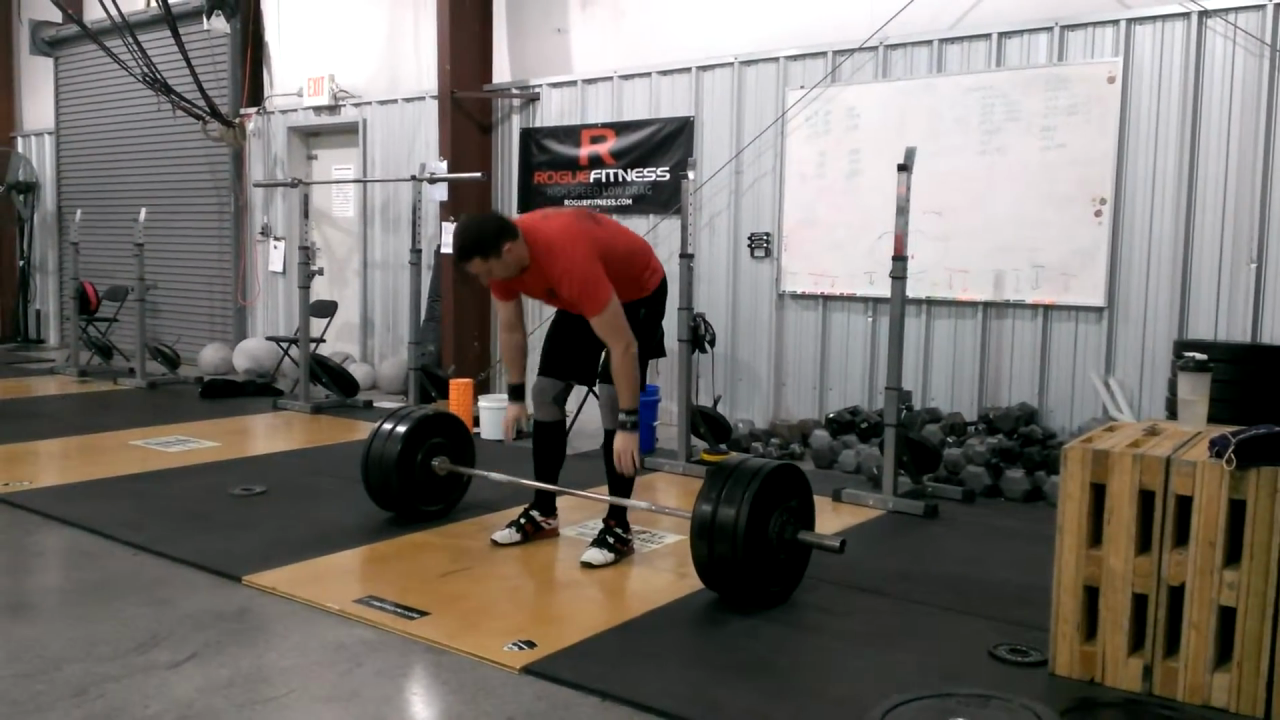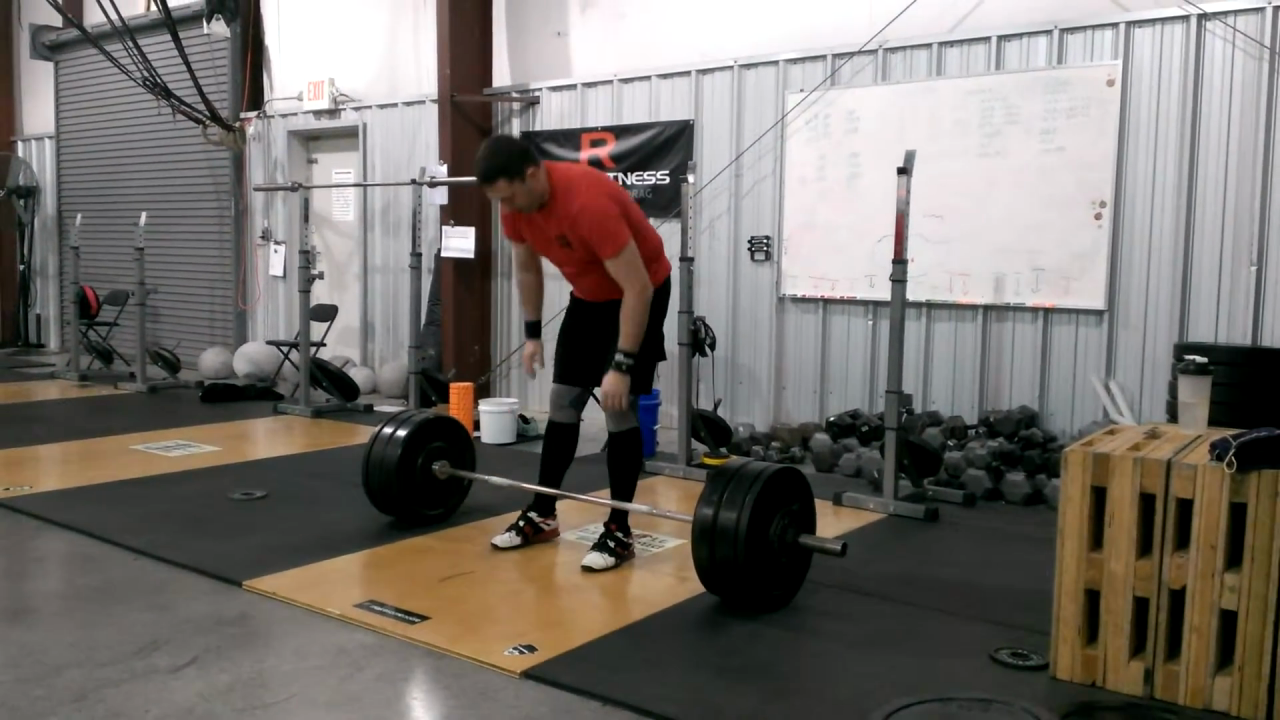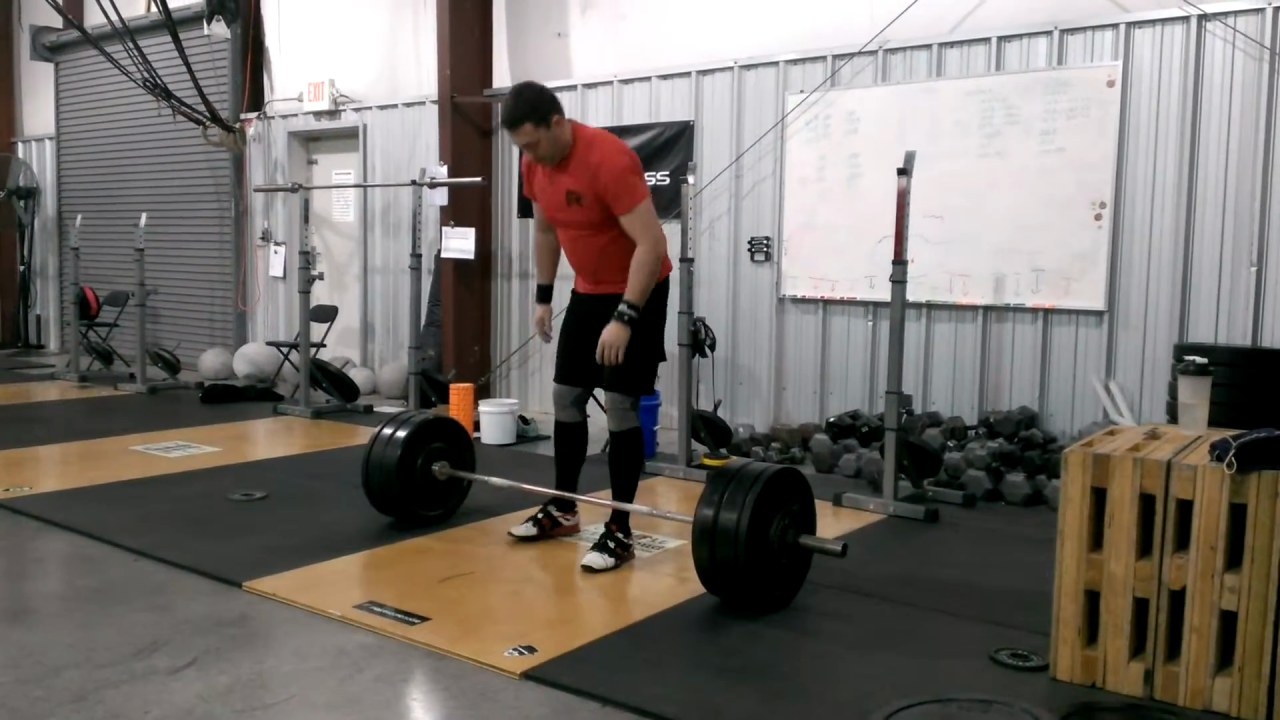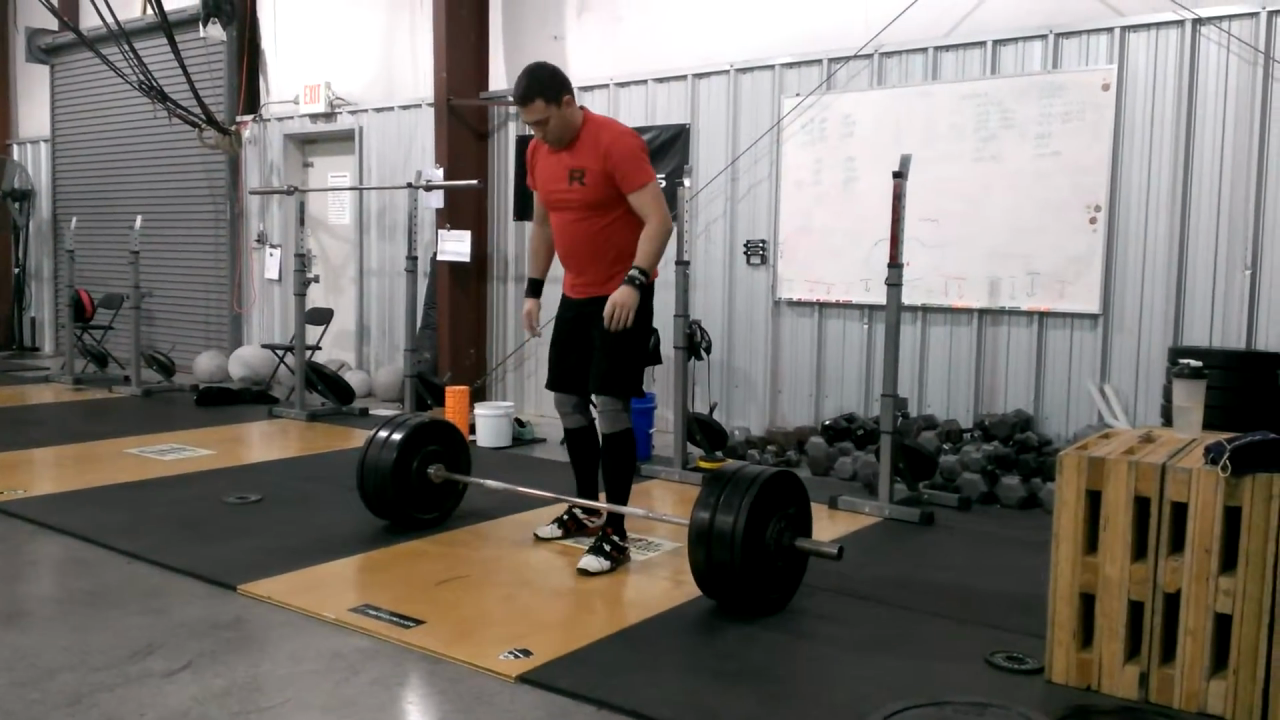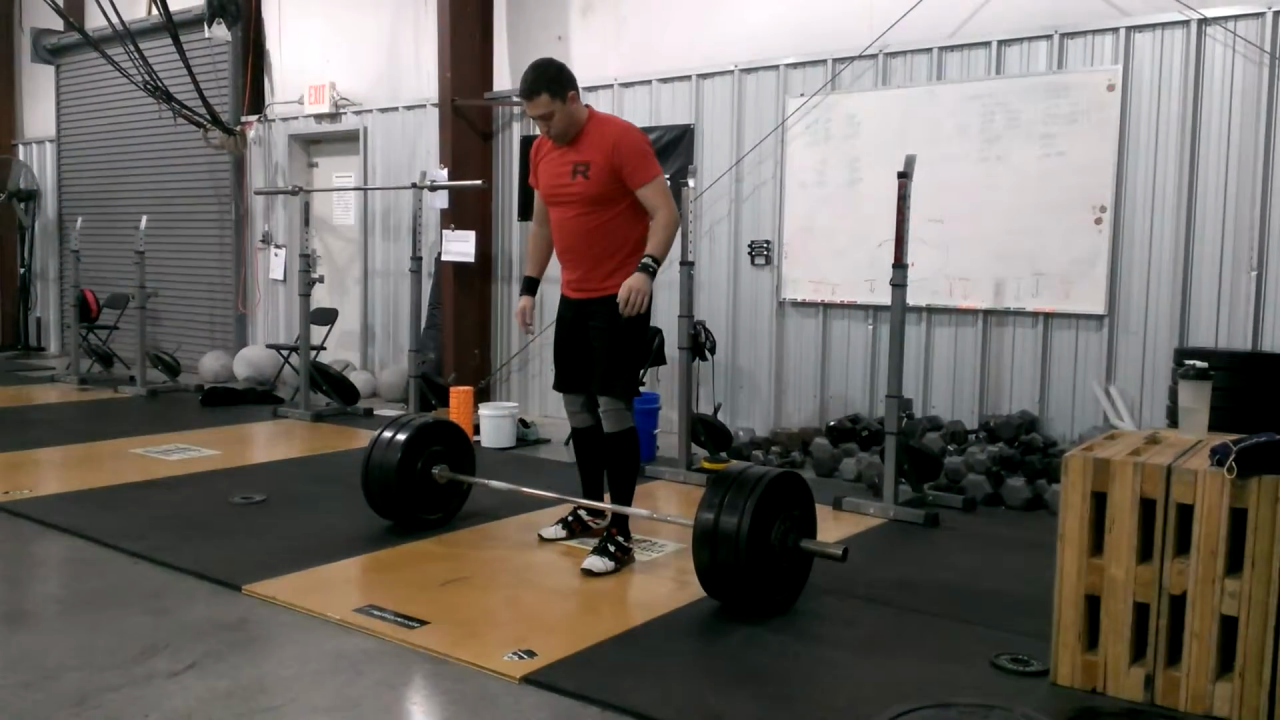
dt=0.2s
person 1, frame 1
left shoulder: (569, 257)
right shoulder: (503, 256)
left elbow: (623, 346)
right elbow: (510, 330)
left wrist: (628, 426)
right wrist: (516, 397)
left hip: (638, 294)
right hip: (577, 301)
left knee: (610, 398)
right knee: (546, 394)
left ankle: (618, 527)
right ankle: (543, 512)
person 1, frame 2
left shoulder: (588, 201)
right shoulder: (516, 203)
left elbow: (638, 289)
right elbow: (526, 268)
left wrist: (622, 366)
right wrist: (532, 335)
left hip: (642, 287)
right hip: (588, 296)
left knee: (617, 407)
right knee: (563, 401)
left ankle: (619, 531)
right ankle: (541, 515)
person 1, frame 3
left shoulder: (607, 160)
right shoulder: (534, 163)
left elbow: (651, 244)
left wrist: (625, 318)
right wrist: (543, 297)
left hip: (639, 289)
right hip: (588, 291)
left knee: (619, 403)
right knee: (565, 397)
left ankle: (620, 530)
right ankle: (561, 510)
person 1, frame 4
left shoulder: (616, 143)
right shoulder: (539, 151)
left elbow: (659, 220)
left wrist: (632, 282)
right wrist: (533, 291)
left hip: (622, 295)
right hip: (575, 296)
left knee: (610, 407)
right knee: (567, 402)
left ankle: (616, 533)
right ankle: (588, 510)
person 1, frame 5
left shoulder: (621, 139)
right shoulder: (542, 150)
left elbow: (666, 212)
left wrist: (646, 269)
right wrist: (528, 288)
left hip: (619, 297)
right hip: (574, 298)
left knee: (612, 407)
right knee: (577, 405)
left ankle: (620, 534)
right ankle: (591, 510)
